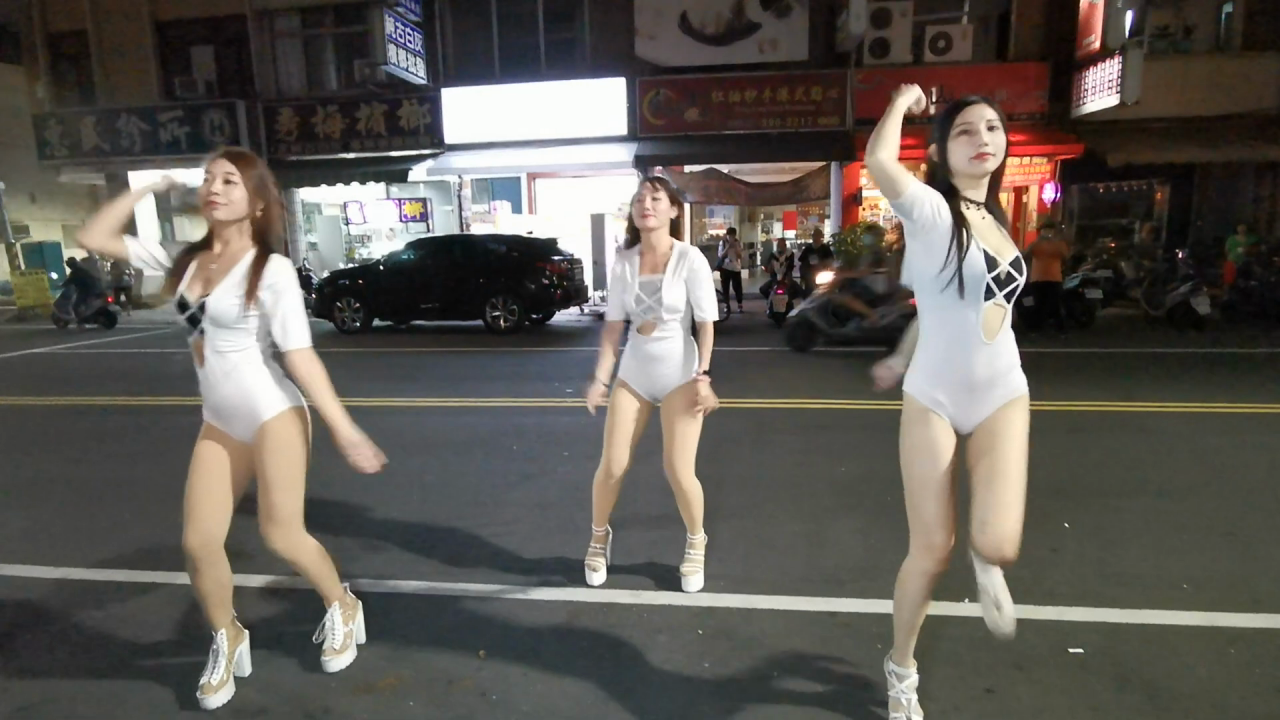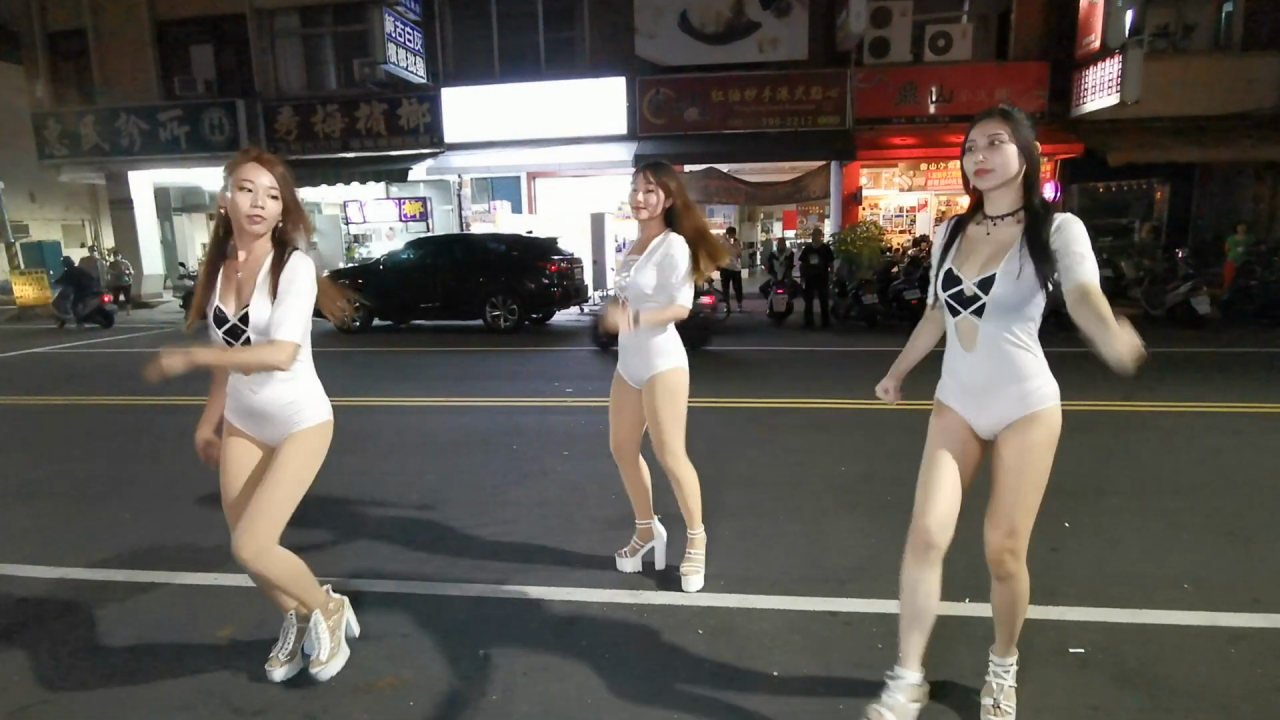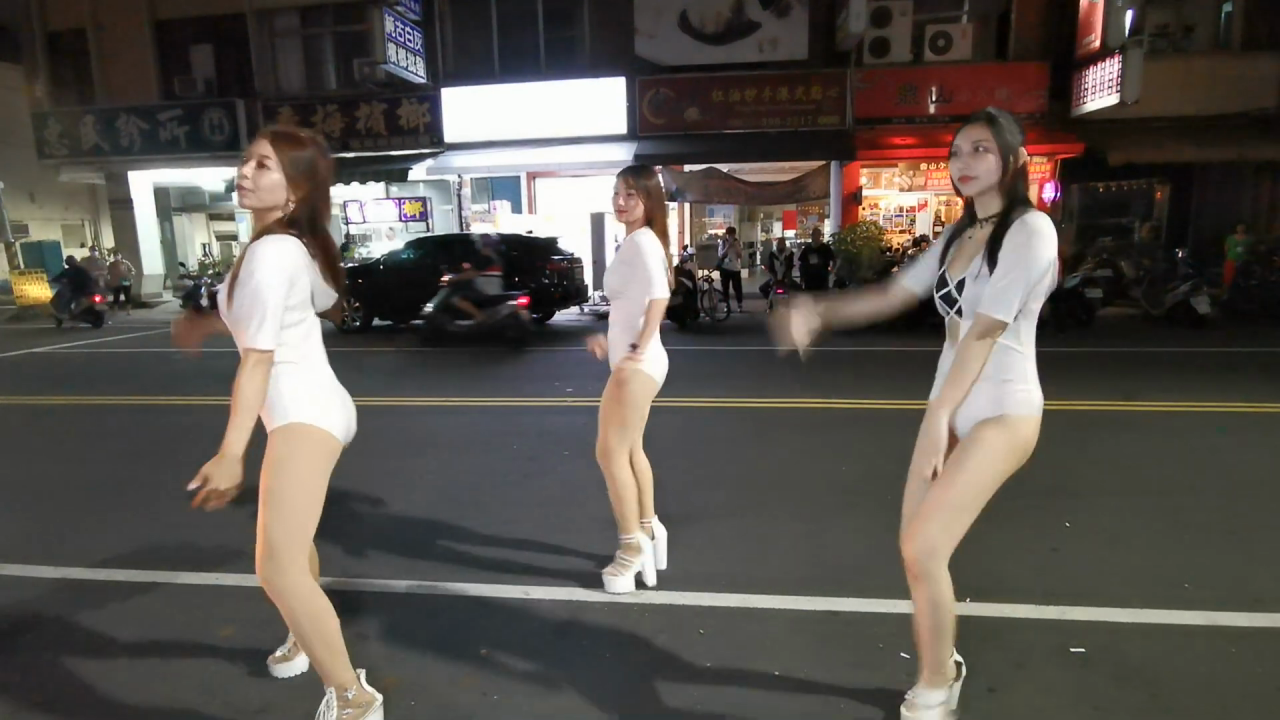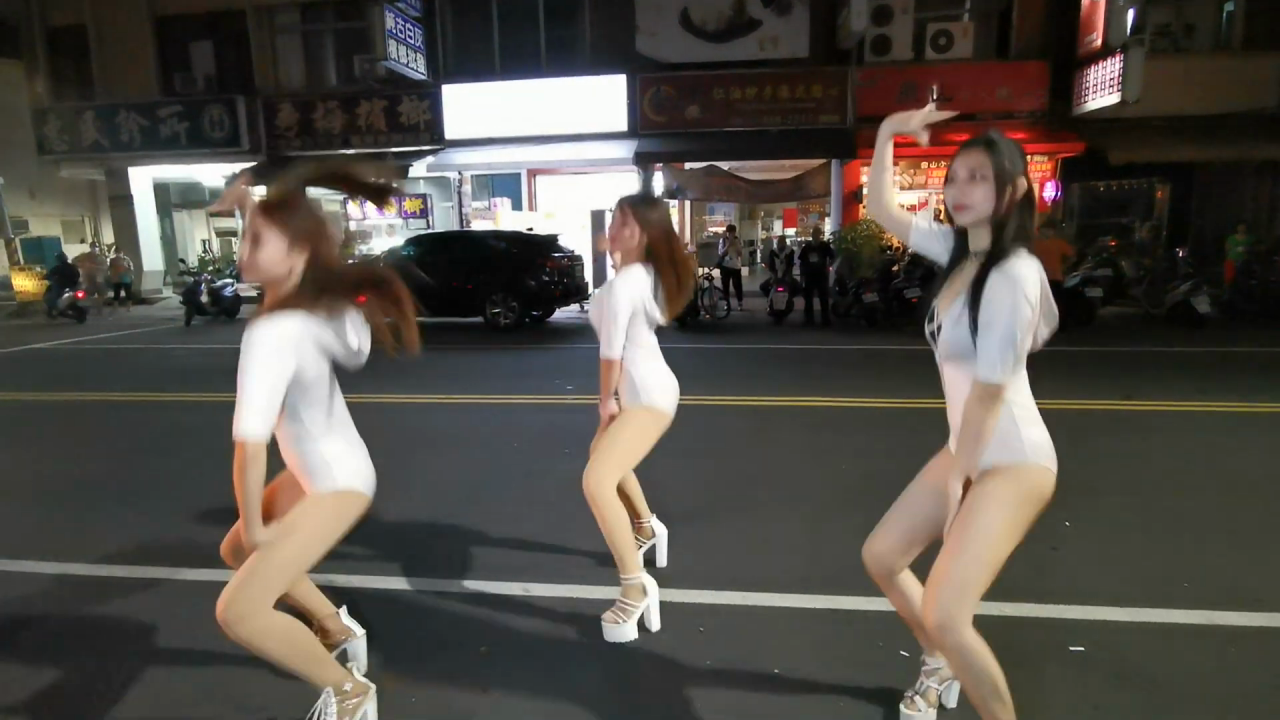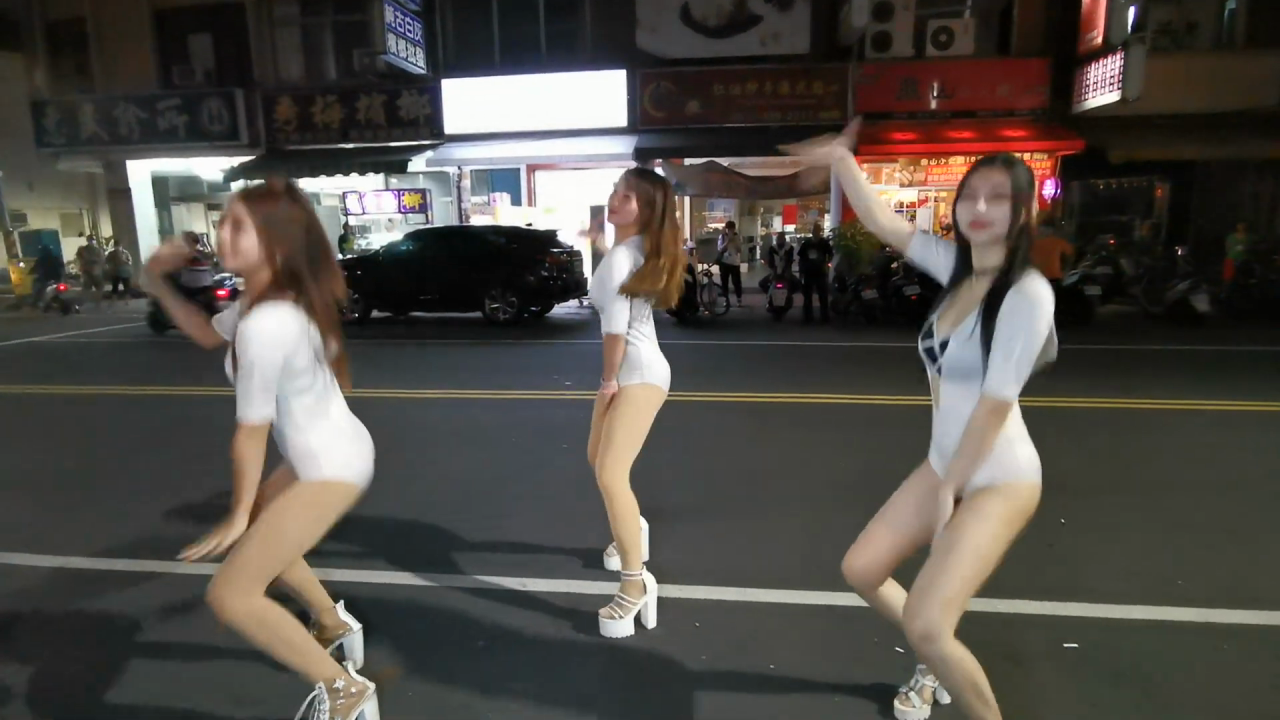
dt=0.5s
person 1, frame 1
left shoulder: (999, 222)
right shoulder: (928, 209)
right elbow: (879, 161)
left wrist: (902, 356)
right wrist: (903, 101)
left hip: (1002, 399)
right hip: (932, 401)
left knee: (998, 545)
right knee: (931, 550)
left ankle: (986, 568)
person 1, frame 2
left shoulder: (1055, 229)
right shoulder: (953, 232)
left elbow: (1085, 298)
left wrist: (1110, 333)
right wrist: (898, 370)
left hip: (1026, 407)
right hip: (957, 401)
left knee: (1004, 551)
right knee: (927, 534)
left ankle: (1002, 666)
person 1, frame 3
left shoulder: (1032, 229)
right shoulder: (956, 235)
left elbow: (987, 329)
right elbow: (893, 295)
left wrist: (937, 416)
right wrist: (818, 311)
left hip: (1005, 414)
right hip: (950, 409)
left knee: (925, 552)
right knee: (913, 551)
right ankle: (939, 669)
person 1, frame 4
left shoulder: (1016, 274)
right shoulder: (960, 249)
left elbow: (991, 391)
right elbow: (881, 210)
left wrist: (959, 481)
right wrist: (887, 131)
left hip: (1015, 463)
right hip: (966, 452)
left knee: (942, 615)
right knee: (881, 558)
right ankle: (940, 666)
person 1, frame 5
left shoulder: (1028, 294)
right shoulder: (958, 264)
left elbow: (994, 409)
right elbow: (879, 219)
left wrist: (948, 492)
right wrist: (841, 159)
left hip: (999, 482)
right hip: (945, 467)
left knee: (926, 625)
right knee: (861, 570)
right ankle: (932, 666)
person 2, frame 1
left shoulder: (272, 271)
right shoulder: (187, 262)
left elbow: (300, 357)
right elbow: (93, 237)
left wrist: (342, 428)
right wrist: (143, 190)
left hip: (273, 416)
right hip: (219, 423)
left knee: (284, 537)
right knee: (198, 542)
left ankle: (343, 608)
right ankle: (227, 641)
person 2, frame 2
left shoulder: (292, 265)
right shoulder: (217, 269)
left elbow: (281, 350)
left wrist: (189, 357)
right wrist: (209, 421)
left hip: (301, 421)
right hip: (242, 426)
left knee: (252, 545)
right knee: (249, 541)
left ankle: (327, 608)
right ankle: (300, 620)
person 2, frame 3
left shoulder: (271, 250)
right shoulder: (283, 246)
left elbow: (259, 357)
left wrist: (230, 453)
right wrist: (204, 320)
left hip: (305, 417)
right hip: (304, 413)
left knee: (277, 571)
right knee: (284, 540)
right ankle: (309, 631)
person 2, frame 4
left shoulder: (271, 335)
right shoulder: (319, 302)
left elbow: (248, 450)
left wrist: (253, 524)
right wrist: (248, 209)
left hip: (338, 484)
right hip: (321, 469)
left knee: (238, 612)
right knee: (238, 551)
right ankle: (336, 629)
person 2, frame 5
left shoulder: (264, 326)
right shoulder: (272, 299)
left elbow: (252, 432)
right elbow: (211, 332)
left wrist: (236, 519)
right wrist: (160, 286)
left hip: (330, 468)
right hip: (326, 454)
left knee: (230, 594)
right knee: (256, 535)
right ankle: (335, 627)
person 3, frame 1
left shoulder: (691, 259)
right shoulder: (622, 262)
left elbow: (707, 321)
right elbow: (614, 324)
left wrist: (703, 376)
right wrist: (600, 377)
left hip: (681, 374)
right hip: (634, 373)
left knee: (679, 471)
right knee: (612, 466)
left ankle: (695, 544)
right ankle: (599, 537)
person 3, frame 2
left shoulder: (673, 245)
right shoulder: (633, 247)
left elbow: (681, 307)
left wrist: (630, 319)
left hip: (661, 363)
right hip: (630, 363)
left knee: (671, 458)
right knee: (621, 449)
left ankle: (695, 543)
right ankle: (647, 529)
person 3, frame 3
left shoulder: (643, 242)
right shoulder: (635, 243)
left elbow: (658, 296)
left wrist: (635, 351)
right wrist: (609, 338)
left hip: (638, 365)
right hip: (636, 363)
left knee: (611, 455)
right knee: (629, 449)
left ankle: (633, 546)
right ankle: (648, 531)
person 3, frame 4
left shoulder: (620, 287)
right shoulder: (648, 275)
left elbow: (611, 355)
left wrist: (607, 401)
left hip: (647, 400)
right hip: (649, 391)
left knee: (596, 484)
right knee: (605, 458)
left ankle: (635, 590)
right ankle: (646, 529)
person 3, frame 5
left shoulder: (618, 258)
right shoulder: (642, 247)
left elbow: (615, 329)
left wrist: (607, 380)
left hip: (641, 376)
right hip: (627, 371)
left knee: (610, 476)
right knee: (597, 455)
left ankle: (635, 584)
right ankle: (632, 527)
